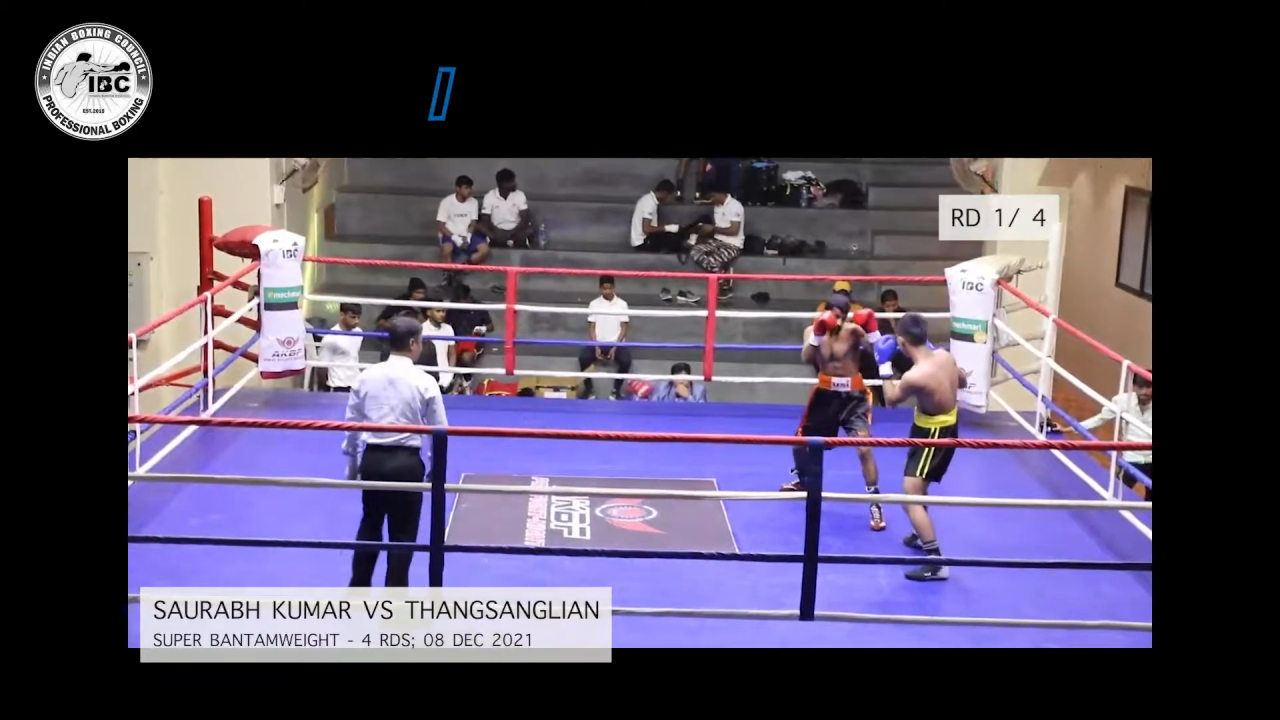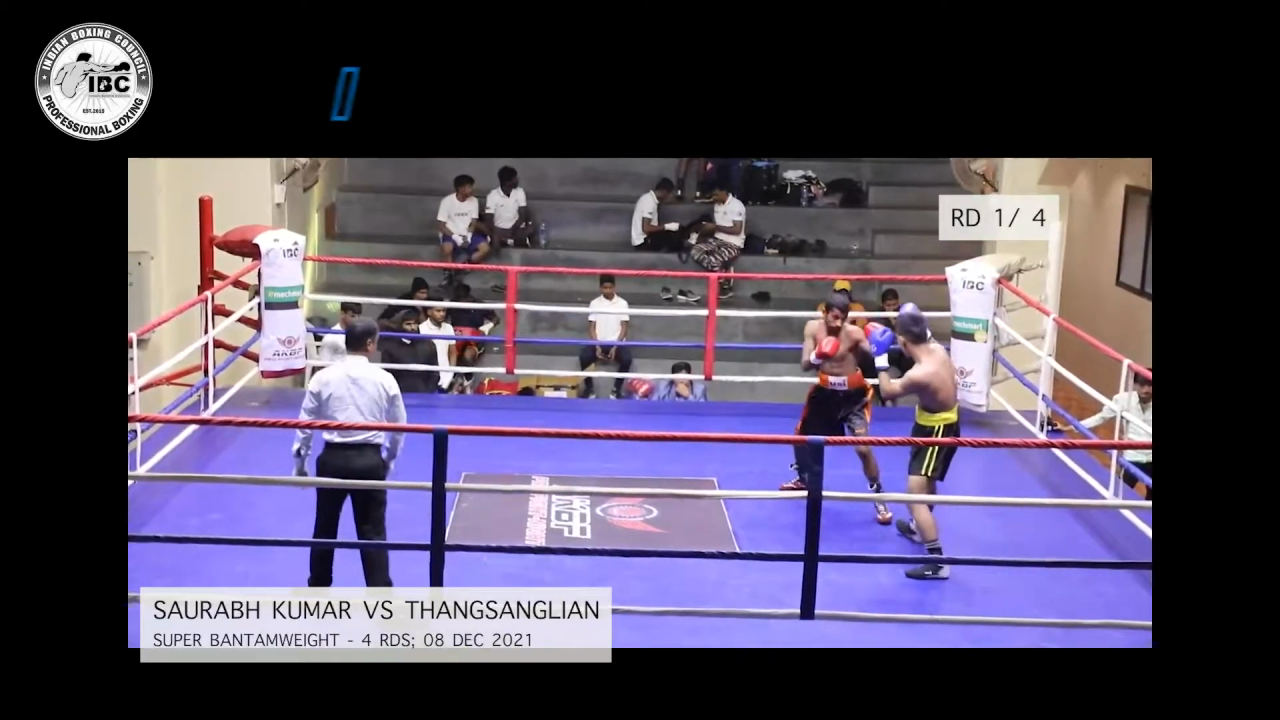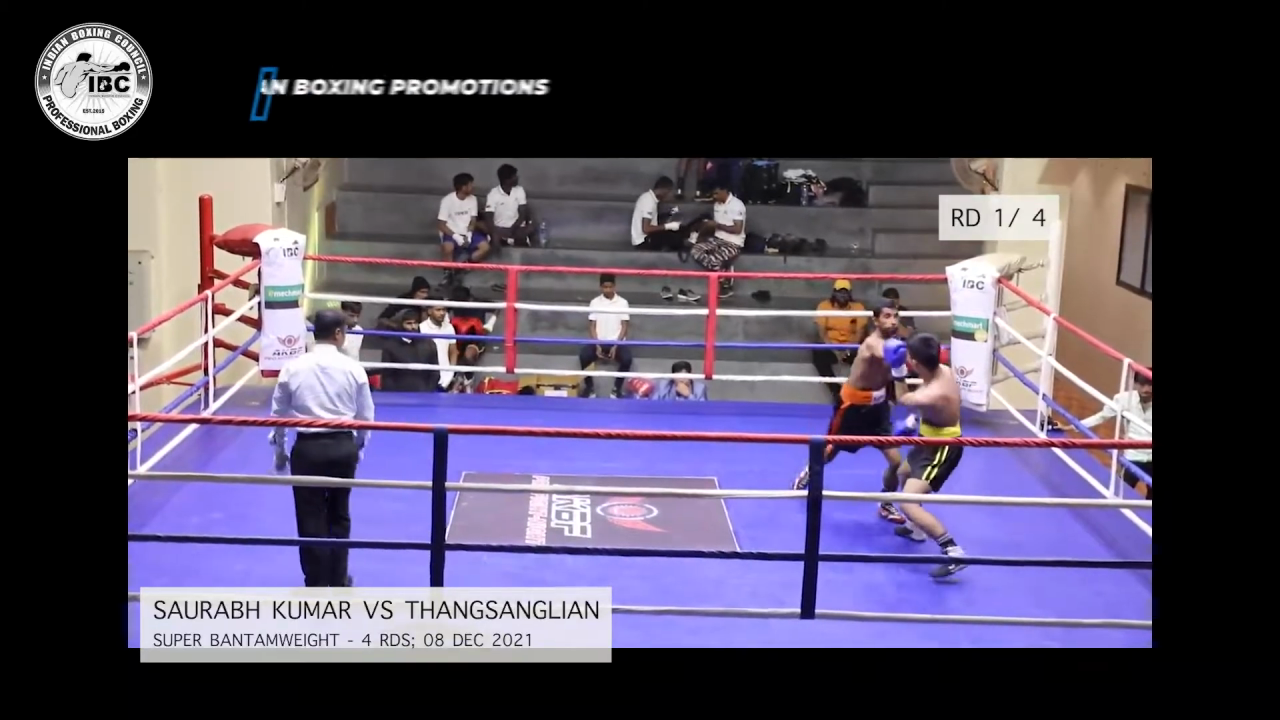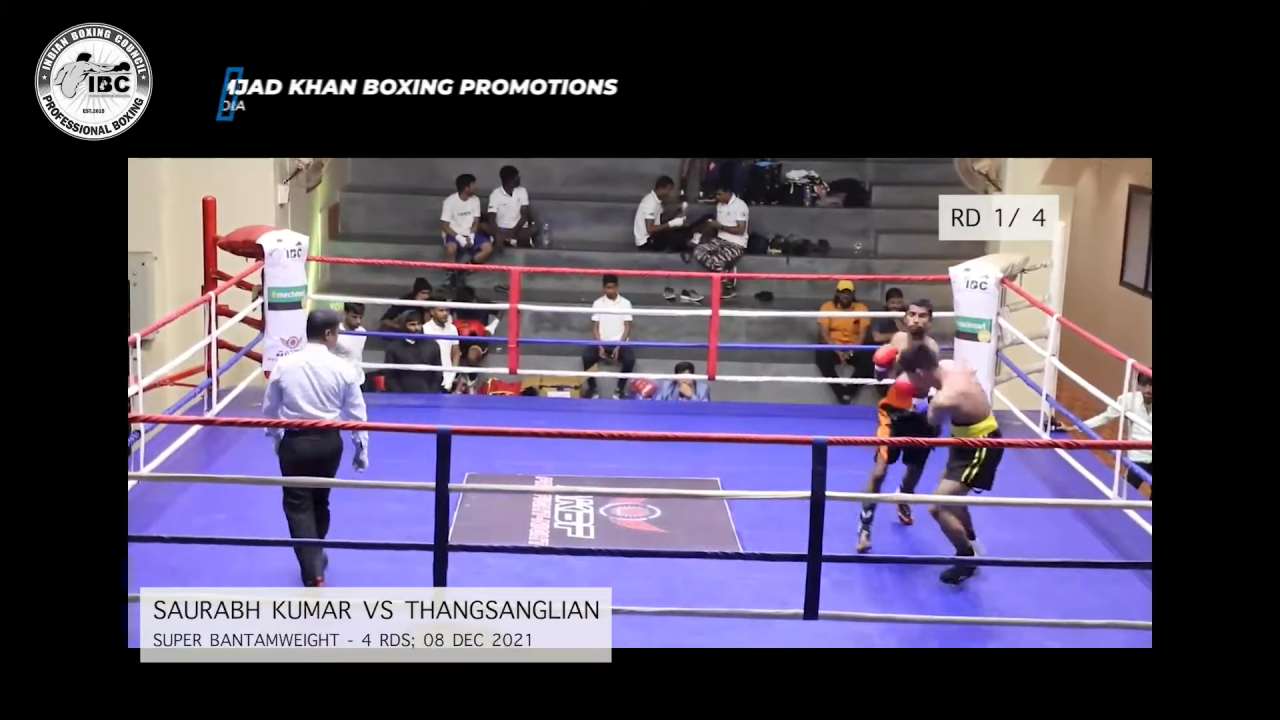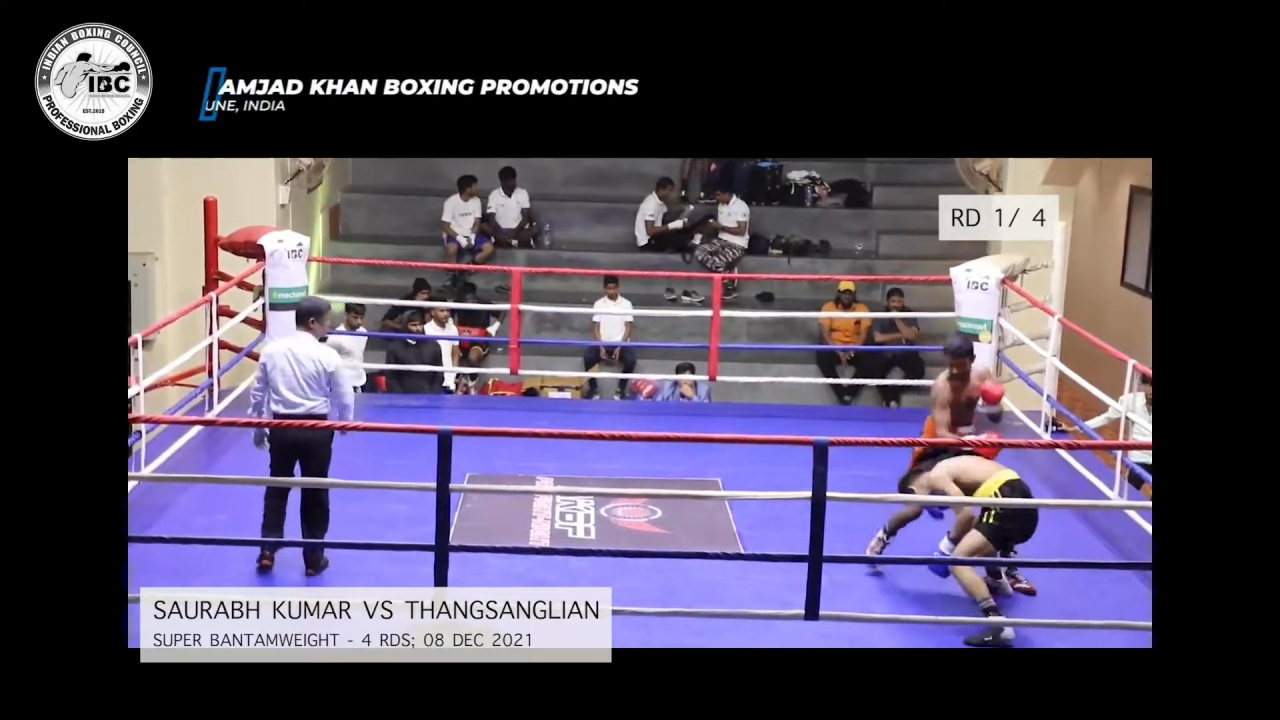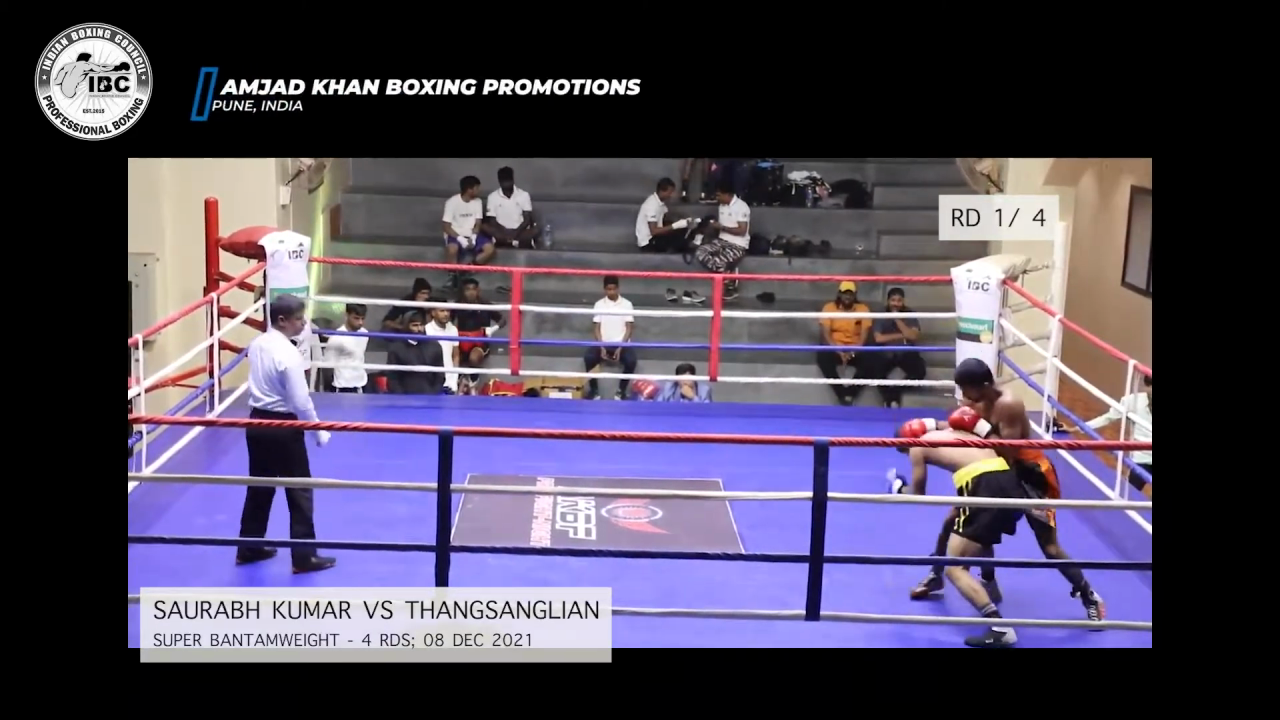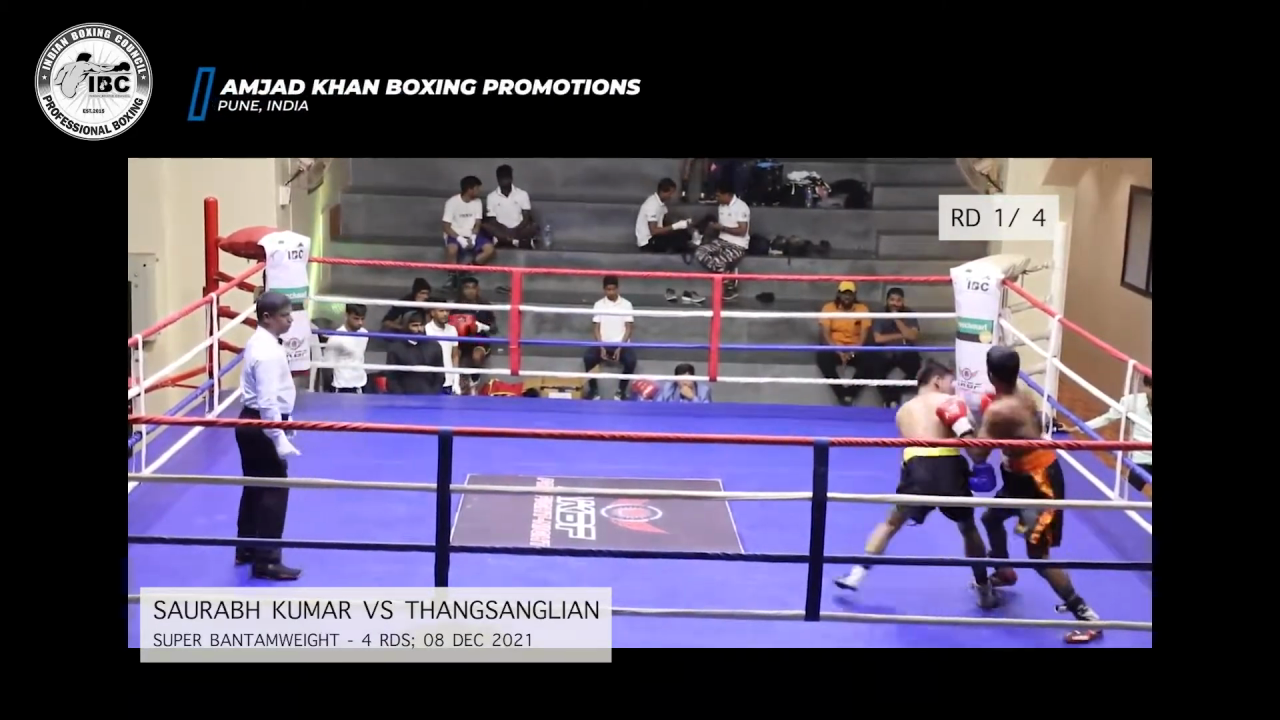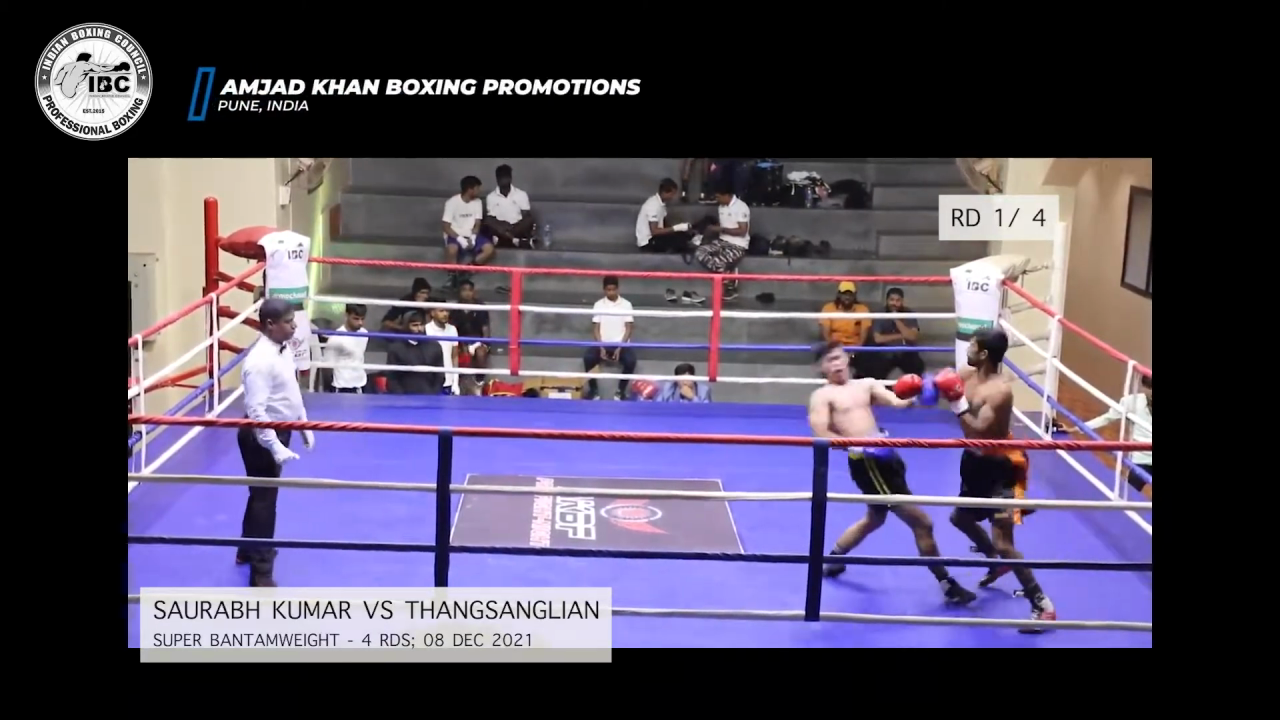
dt=0.3s
person 1, frame 1
left shoulder: (366, 377)
right shoulder: (424, 382)
left elbow: (351, 422)
right elbow: (439, 431)
left wrist: (352, 458)
left hip: (373, 459)
right hip: (406, 462)
left knee: (370, 527)
right knee: (402, 536)
left ankle: (358, 589)
person 1, frame 2
left shoulder: (323, 377)
right shoulder: (384, 379)
left elbow: (306, 424)
right elbow: (398, 427)
left wrist: (299, 462)
right wrist: (390, 458)
left hip: (333, 458)
right hip: (369, 460)
left knee: (325, 528)
right knee: (372, 533)
left ankle: (318, 587)
person 1, frame 3
left shoulder: (293, 368)
right shoulder: (353, 368)
left elbow: (278, 414)
right elbow: (365, 415)
left wrist: (279, 449)
right wrist: (359, 446)
left hip: (307, 448)
right hip: (343, 446)
left knee: (311, 518)
right knee: (339, 516)
left ankle: (318, 586)
right ankle: (338, 579)
person 1, frame 4
left shoulder: (284, 365)
right shoulder: (342, 368)
left elbow: (269, 409)
right elbow: (357, 414)
left wrist: (277, 439)
right wrist: (361, 450)
left hip: (295, 443)
right hip: (329, 442)
left knee: (298, 509)
right knee: (320, 504)
left ankle: (313, 574)
right ankle: (314, 560)
person 1, frame 5
left shoulder: (271, 351)
right shoulder: (327, 356)
left elbow: (257, 393)
right elbow: (344, 397)
left wrist: (258, 427)
right wrist: (345, 423)
left hip: (281, 429)
right hip: (315, 430)
left knee: (276, 489)
right knee: (316, 495)
left ankle: (268, 550)
right ankle: (314, 558)
person 1, frame 6
left shoulder: (257, 345)
right shoulder: (288, 353)
right elbow: (300, 400)
right wrist: (319, 431)
left hip: (257, 423)
right hip: (283, 426)
left knee: (259, 487)
right knee: (299, 490)
left ankle: (249, 548)
right ankle: (305, 556)
person 1, frame 7
left shoulder: (264, 342)
right shoulder: (267, 351)
right elbow: (267, 401)
left wrist: (285, 420)
right wrist: (280, 439)
left hip: (252, 424)
right hip: (262, 426)
left knee: (255, 488)
right knee: (274, 491)
left ankle: (247, 549)
right ankle: (267, 561)
person 1, frame 8
left shoulder: (283, 351)
right shoulder: (260, 360)
left elbow: (291, 394)
right elbow: (256, 409)
left wrist: (304, 425)
right wrist: (275, 447)
left hip: (278, 431)
right hip: (262, 435)
left knee: (262, 495)
right knee: (264, 499)
left ankle: (249, 549)
right ankle: (261, 573)
person 2, frame 1
left shoulder: (854, 330)
right shoulder: (812, 330)
right elbow: (806, 358)
left wrist: (872, 331)
right wrist: (818, 334)
left hip: (853, 395)
right hip: (825, 393)
left knee: (864, 450)
right knee: (801, 443)
left ankle: (875, 505)
right ankle: (804, 482)
person 2, frame 2
left shoulder: (854, 333)
right shoulder: (813, 328)
right elbow: (805, 365)
right wrist: (817, 356)
left hip: (852, 394)
right hip: (825, 391)
left knee: (863, 448)
left ankle: (878, 498)
right ankle: (804, 480)
person 2, frame 3
left shoulder: (891, 342)
right shoulder: (873, 343)
left hip: (876, 404)
right hip: (854, 404)
left knee: (896, 459)
right knee: (830, 451)
left ankle: (886, 505)
right ankle: (807, 475)
person 2, frame 4
left shoulder: (933, 349)
right shoulder: (897, 339)
right elbow: (881, 371)
right wrist: (880, 367)
left hip: (921, 414)
right hip: (894, 410)
left knee: (915, 471)
right knee: (879, 471)
left ankle: (903, 503)
right ankle: (865, 526)
person 2, frame 5
left shoulder: (982, 374)
right shoulder: (942, 386)
left elbow: (994, 406)
right elbow: (942, 432)
left wrist: (993, 398)
right hip: (939, 445)
right knee: (917, 507)
left ankle: (1007, 571)
right ankle: (884, 536)
person 2, frame 6
left shoulder: (1009, 405)
right shoulder: (977, 403)
left elbow: (1009, 450)
right elbow: (963, 429)
left wrist: (981, 428)
right wrist: (931, 426)
left hip: (1031, 472)
left knee: (1049, 548)
right knee: (954, 521)
left ankle: (1089, 597)
right ankle: (935, 577)
person 2, frame 7
left shoulder: (999, 410)
right shoulder: (1022, 399)
left elbow: (978, 451)
left hip: (1037, 479)
right hip: (1023, 474)
left knee: (1039, 557)
right knee: (990, 520)
left ankle: (1087, 617)
right ankle: (1004, 574)
person 2, frame 8
left shoulder: (1000, 390)
right shoulder: (969, 376)
left elbow: (977, 432)
right elbow: (938, 386)
left wrist: (959, 402)
left hip: (1002, 466)
right hip: (978, 461)
left knee: (1004, 542)
right knee: (960, 518)
left ankle: (1042, 605)
right ankle: (996, 563)
person 3, frame 1
left shoulder: (915, 377)
right shoulder: (945, 356)
left elbow: (891, 399)
right elbow: (961, 381)
left wrist: (884, 363)
left hip: (932, 434)
right hip: (946, 428)
left knee: (911, 498)
right knee: (918, 487)
left ankle: (936, 563)
right ankle: (921, 536)
person 3, frame 2
left shoulder: (918, 375)
right shoulder: (939, 351)
left elbow: (888, 392)
left wrist: (880, 357)
right wrist: (921, 326)
left hip: (935, 432)
right hip: (945, 427)
left knee: (916, 497)
right knee: (925, 485)
left ankle: (936, 562)
right ankle: (919, 528)
person 3, frame 3
left shoulder: (929, 397)
right shoulder: (945, 371)
left elbow: (903, 401)
right wrist: (911, 422)
left hip: (941, 447)
right hip: (933, 440)
left knee: (908, 504)
right knee: (904, 474)
left ankle: (953, 551)
right ankle: (915, 528)
person 3, frame 4
left shoulder: (945, 400)
right shoulder: (951, 365)
left elbow: (935, 422)
left hip: (980, 447)
right hip: (972, 439)
left knee: (938, 508)
right knee: (950, 497)
left ankle: (967, 559)
right ankle: (970, 543)
person 3, frame 5
left shoulder: (935, 479)
right shoulder: (943, 468)
left elbow: (965, 511)
left wrist: (947, 543)
left hip: (1006, 498)
right hip: (1019, 490)
left knee: (958, 563)
left ankle: (999, 626)
person 3, frame 6
left shoulder: (920, 446)
right shoulder: (953, 433)
left elbow: (917, 491)
left wrist: (899, 486)
left hip: (979, 484)
right hip: (1008, 480)
left knee: (953, 568)
left ankle: (1001, 628)
person 3, frame 7
left shoulder: (903, 410)
right shoulder: (949, 402)
right elbow: (961, 433)
left hip: (915, 468)
right hip: (947, 467)
left knee: (889, 526)
right knee: (968, 529)
left ankle: (857, 574)
right ankle: (984, 591)
person 3, frame 8
left shoulder: (865, 385)
right shoulder: (821, 396)
left elbow: (898, 403)
right elbow: (821, 435)
left wrist: (918, 395)
right wrist: (860, 447)
left hip: (880, 457)
right hip: (869, 463)
left knee: (874, 520)
right knee: (922, 525)
left ankle: (831, 562)
right ankle: (948, 586)
